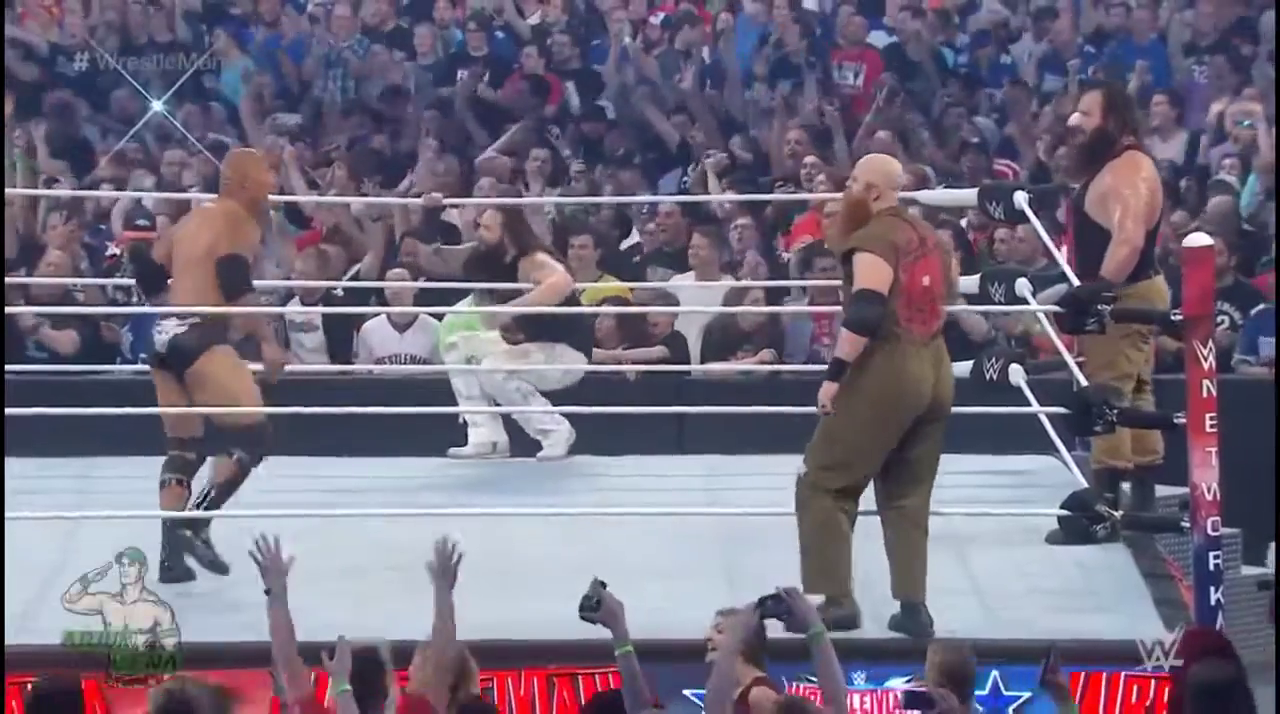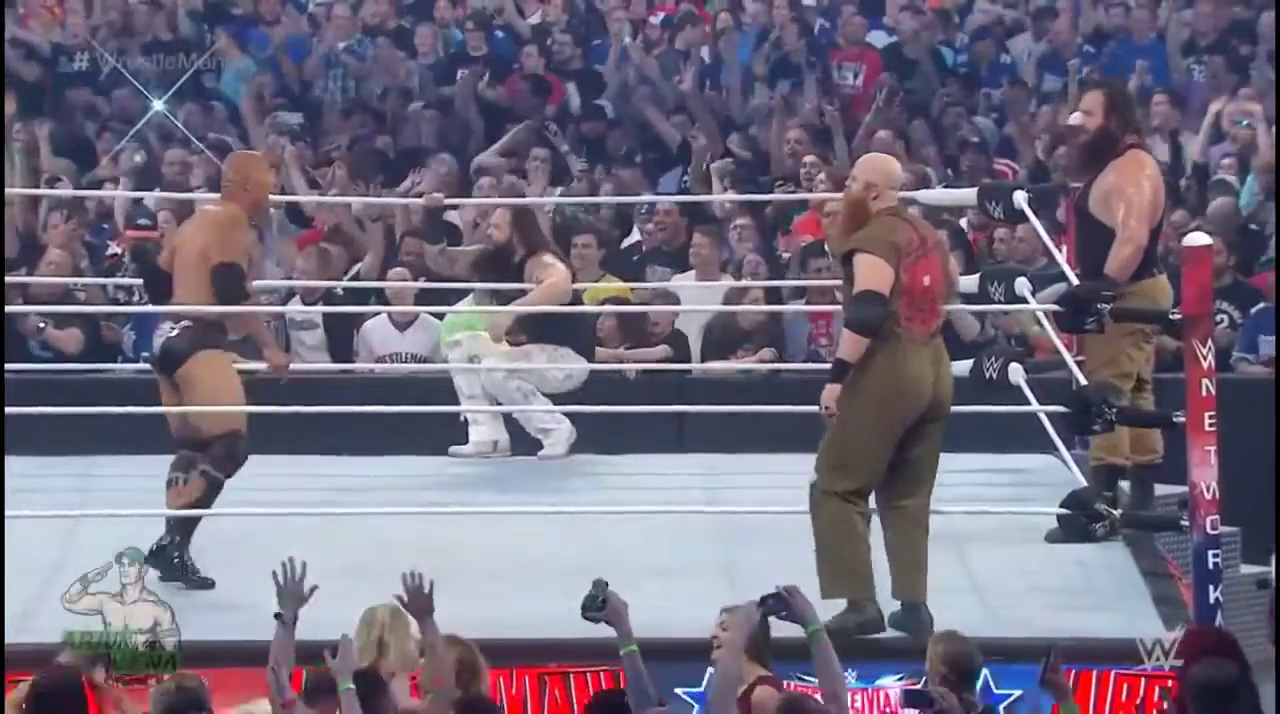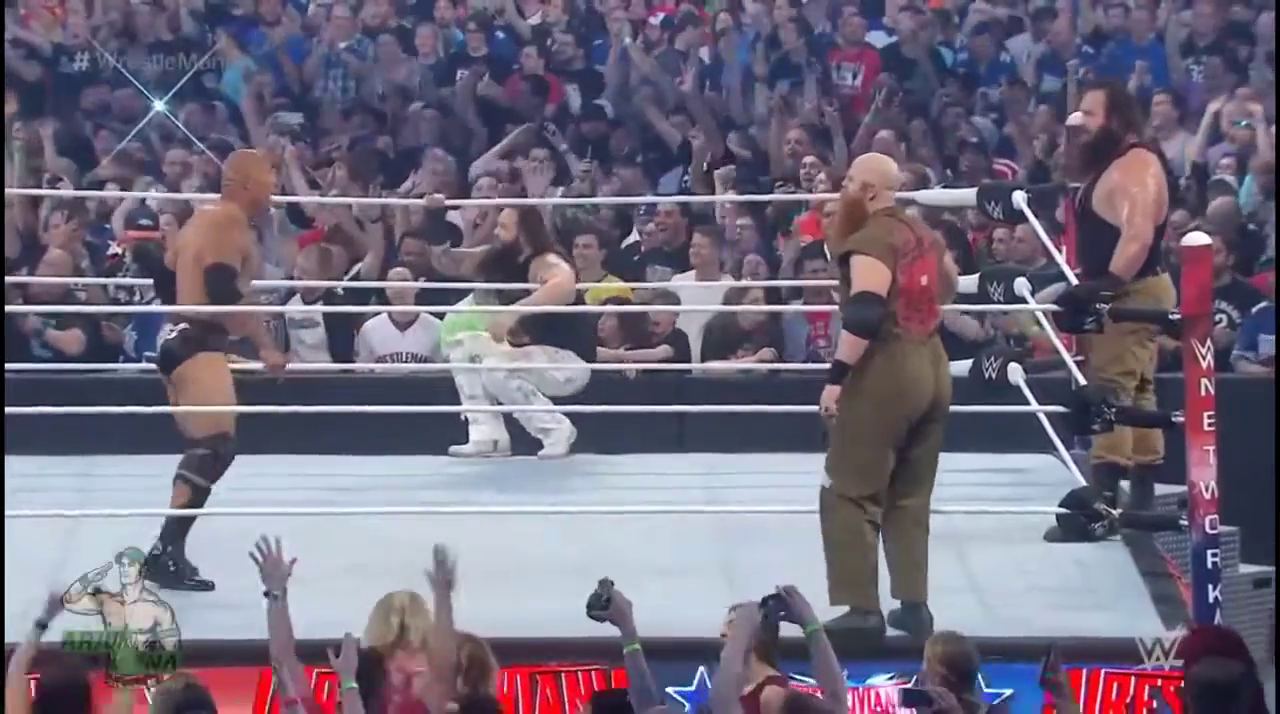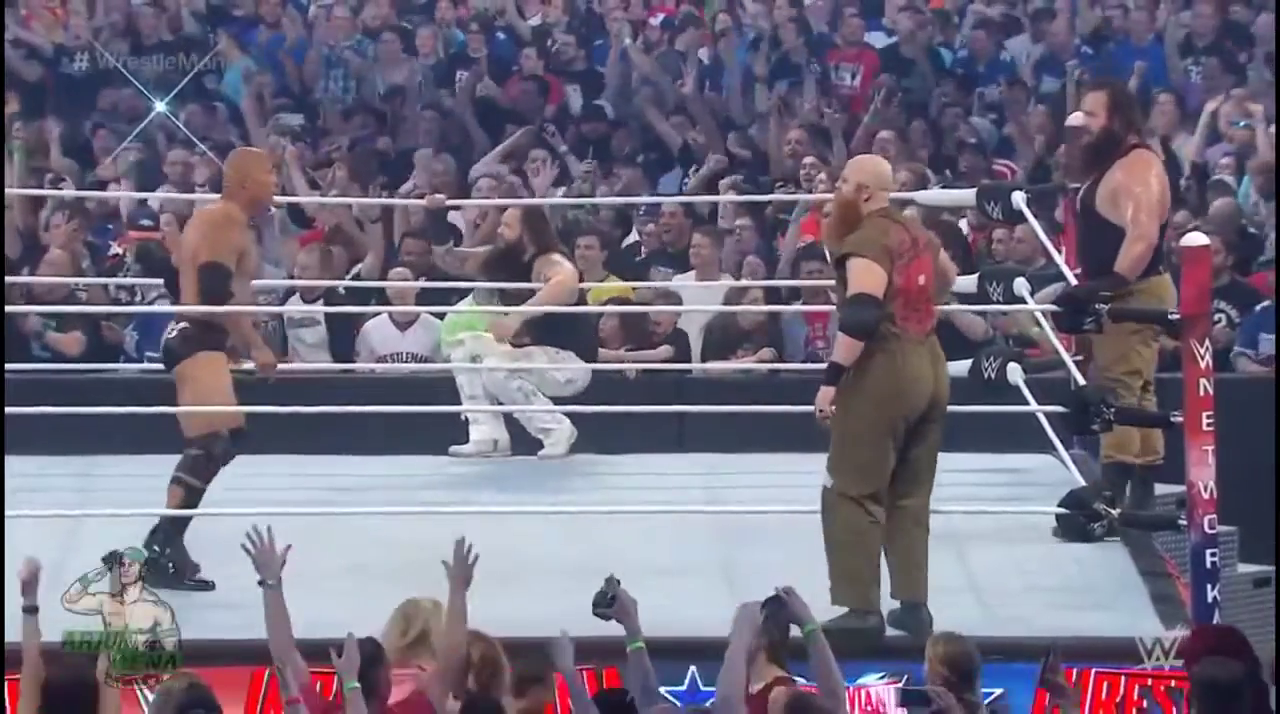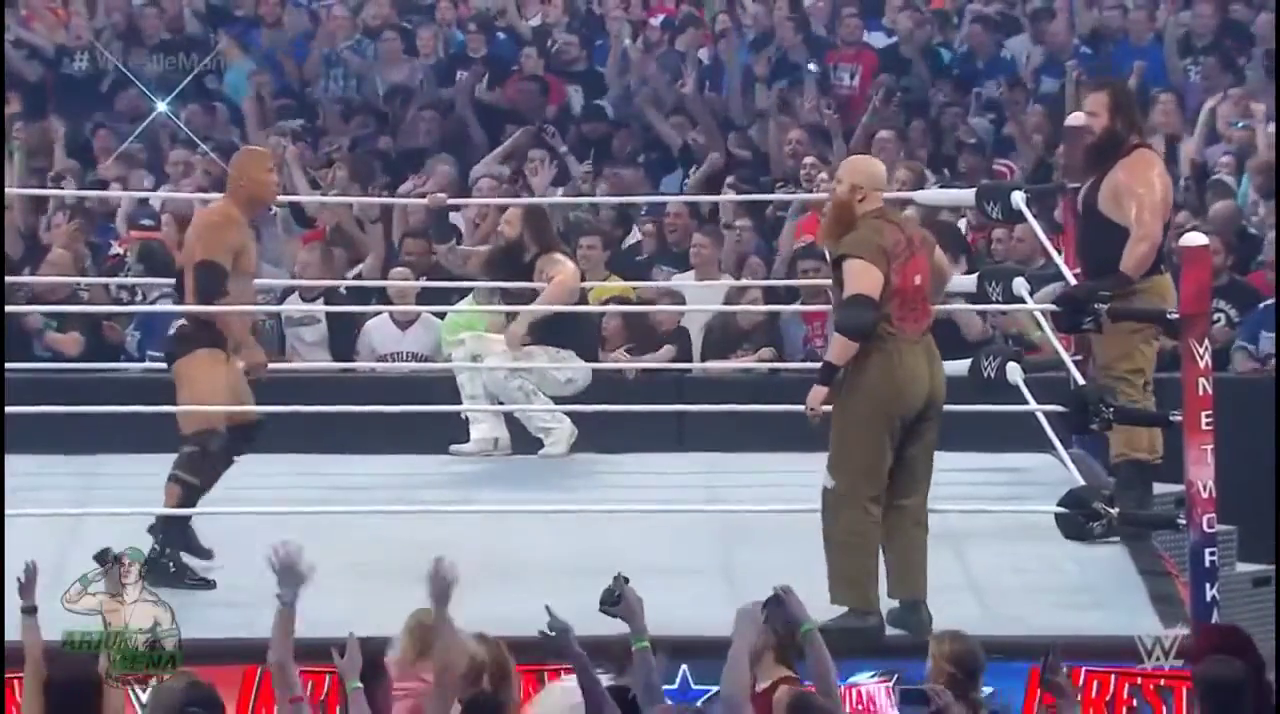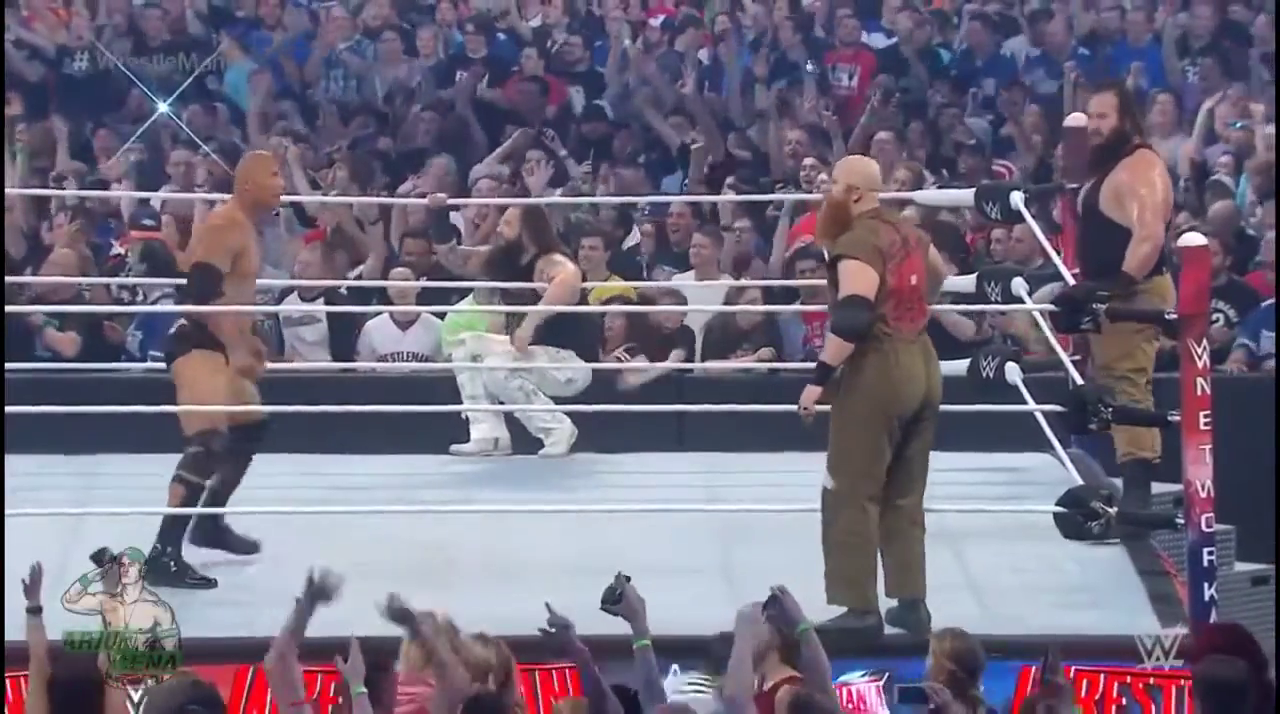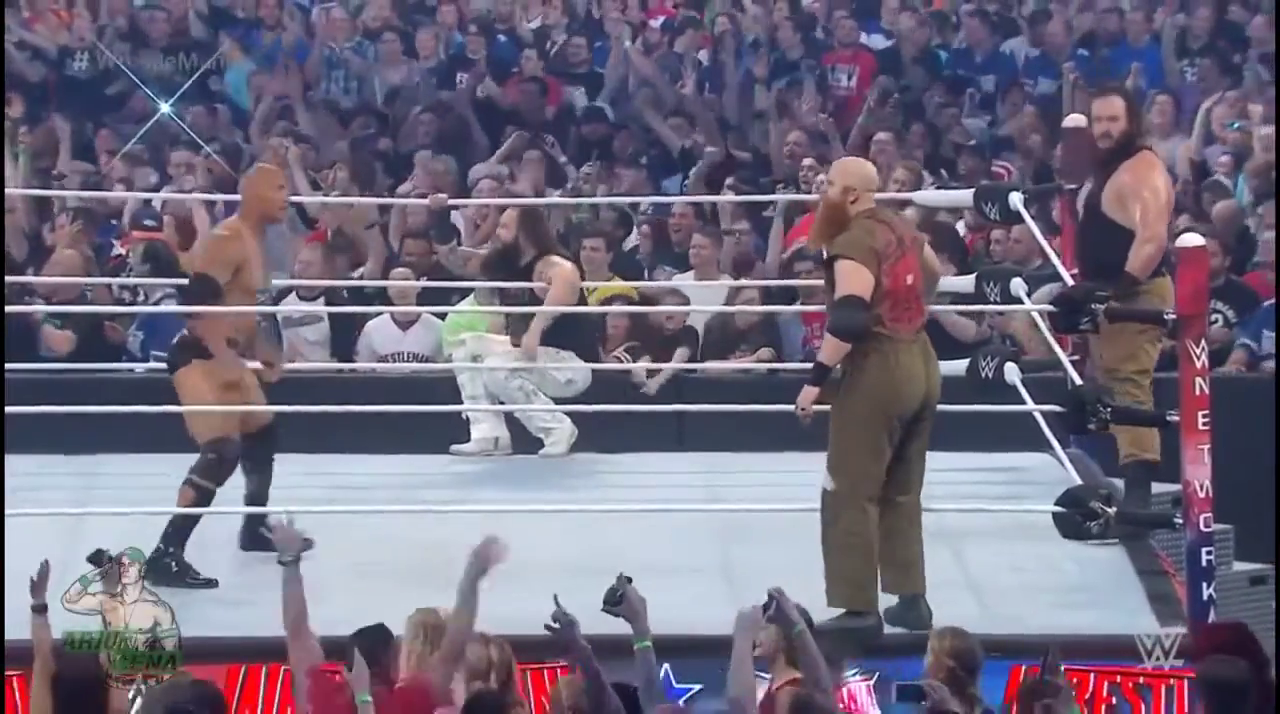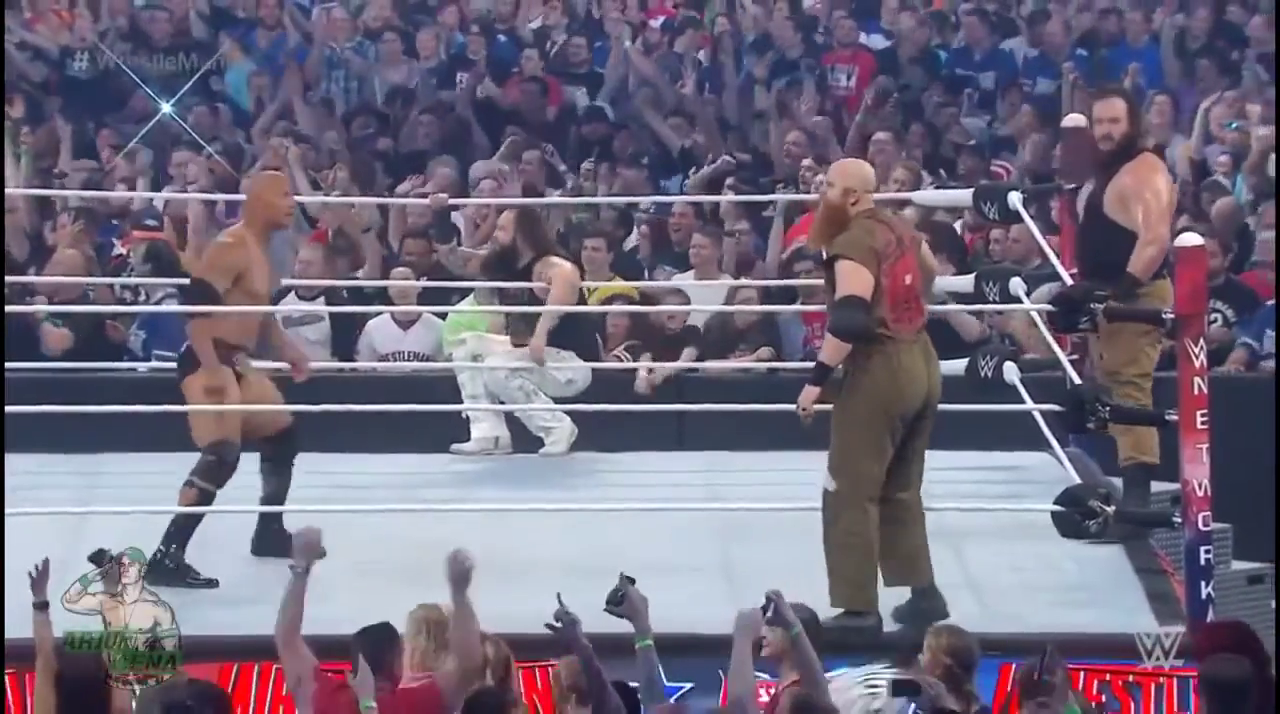
dt=0.1s
person 1, frame 1
left shoulder: (872, 239)
right shoulder: (928, 235)
left elbow: (864, 314)
right elbow: (948, 290)
left wrist: (834, 374)
left hip: (886, 371)
right hip: (935, 371)
left knee: (825, 483)
right knee: (909, 496)
left ankle: (836, 598)
right ankle: (913, 607)
person 1, frame 2
left shoulder: (873, 239)
right shoulder: (927, 234)
left elbow: (866, 315)
right elbow: (948, 288)
left wrist: (837, 375)
left hip: (887, 371)
right hip: (934, 370)
left knee: (837, 487)
right knee: (910, 495)
left ankle: (861, 604)
right ankle: (913, 606)
person 1, frame 3
left shoulder: (869, 240)
right shoulder: (923, 233)
left elbow: (863, 317)
right elbow: (949, 285)
left wrist: (835, 376)
left hip: (887, 372)
right hip: (932, 368)
left knee: (849, 493)
right knee: (911, 496)
left ankle: (863, 609)
right ankle: (914, 606)
person 1, frame 4
left shoulder: (866, 241)
right shoulder: (918, 234)
left elbow: (859, 319)
right elbow: (947, 281)
left wrist: (831, 378)
left hip: (885, 372)
right hip: (930, 368)
left knee: (851, 493)
right knee: (910, 496)
left ankle: (863, 610)
right ankle: (913, 605)
person 1, frame 5
left shoulder: (860, 242)
right shoulder: (912, 232)
left elbow: (855, 320)
right elbow: (943, 277)
left wrist: (824, 378)
left hip: (880, 371)
right hip: (925, 367)
left knee: (853, 493)
right knee: (908, 494)
left ankle: (862, 609)
right ankle: (913, 604)
person 1, frame 6
left shoulder: (856, 243)
right shoulder: (907, 232)
left elbow: (851, 320)
right elbow: (937, 276)
left wrist: (819, 378)
left hip: (877, 371)
right hip: (921, 366)
left knee: (851, 493)
right knee: (904, 493)
left ankle: (861, 609)
right ankle: (911, 602)
person 1, frame 7
left shoulder: (852, 243)
right shoulder: (903, 230)
left elbow: (847, 321)
right elbow: (934, 275)
left wrist: (815, 379)
left hip: (877, 371)
right hip: (920, 365)
left knee: (851, 492)
right knee: (901, 493)
left ankle: (859, 609)
right ankle: (912, 600)
person 1, frame 8
left shoulder: (852, 243)
right shoulder: (901, 231)
left elbow: (848, 321)
right elbow: (930, 273)
left wrist: (816, 379)
left hip: (879, 371)
right hip: (920, 365)
left knee: (852, 492)
right knee: (901, 489)
left ankle: (859, 609)
right ankle: (924, 592)
person 2, frame 1
left shoulder: (1127, 169)
right shoulder: (1110, 166)
left elbow: (1129, 239)
left wrist: (1098, 289)
right wrist: (1091, 289)
left hip: (1127, 296)
right hip: (1128, 294)
left knee: (1107, 396)
right knee: (1133, 394)
left ankle: (1105, 506)
right ankle: (1144, 498)
person 2, frame 2
left shoulder: (1130, 168)
right shoulder: (1113, 165)
left elbow: (1133, 237)
left wrist: (1102, 286)
right wrist: (1094, 287)
left hip: (1128, 294)
right hip: (1128, 292)
right knee: (1134, 393)
left ankle: (1102, 502)
right ankle: (1143, 496)
person 2, frame 3
left shoulder: (1134, 166)
right shoulder: (1112, 165)
left elbow: (1139, 236)
left wrist: (1108, 285)
right wrist: (1089, 284)
left hip: (1132, 293)
right hip: (1123, 293)
left knee: (1111, 392)
right knee: (1136, 392)
left ankle: (1103, 501)
right ankle: (1142, 496)
person 2, frame 4
left shoulder: (1137, 167)
right shoulder: (1113, 165)
left elbow: (1143, 236)
left wrist: (1111, 284)
right wrist: (1090, 284)
left hip: (1134, 293)
right hip: (1122, 292)
left knee: (1115, 391)
right knee: (1136, 392)
left ankle: (1110, 499)
right ankle: (1142, 495)
person 2, frame 5
left shoulder: (1139, 166)
right shoulder: (1110, 166)
left elbow: (1147, 236)
left wrist: (1116, 284)
right wrist: (1087, 286)
left hip: (1135, 294)
right hip: (1116, 295)
left knee: (1122, 390)
right knee: (1135, 391)
left ankle: (1130, 498)
right ankle: (1141, 495)
person 2, frame 6
left shoulder: (1140, 167)
right shoulder: (1111, 167)
left elbow: (1149, 235)
left wrist: (1119, 283)
right wrist: (1087, 286)
left hip: (1135, 293)
right hip: (1115, 294)
left knee: (1123, 389)
right knee: (1132, 389)
left ankle: (1134, 498)
right ankle: (1140, 495)
person 2, frame 7
left shoulder: (1143, 168)
right shoulder: (1109, 169)
left elbow: (1153, 236)
left wrist: (1123, 284)
right wrist: (1085, 288)
left hip: (1136, 295)
right hip: (1110, 296)
left knee: (1127, 390)
right knee: (1122, 391)
left ankle: (1136, 500)
right ankle: (1138, 494)
person 2, frame 8
left shoulder: (1143, 170)
right shoulder: (1110, 171)
left elbow: (1155, 238)
left wrist: (1125, 285)
right wrist: (1084, 288)
left hip: (1136, 297)
right hip: (1110, 297)
left knee: (1128, 392)
right knee: (1121, 392)
left ankle: (1135, 500)
right ankle: (1137, 493)
person 3, frame 1
left shoulder: (192, 220)
right shoulder: (240, 223)
left elbow: (148, 275)
right elbow: (235, 286)
right wrist: (268, 340)
left hip: (167, 336)
right hip: (202, 338)
left knee: (183, 449)
right knee: (253, 436)
left ankle: (173, 550)
right ankle: (193, 525)
person 3, frame 2
left shoulder: (196, 222)
right shoulder: (234, 226)
left elbow: (155, 280)
right elbow: (231, 292)
right wrist: (269, 345)
left hip: (170, 340)
right hip: (198, 342)
left knee: (193, 448)
right knee: (230, 447)
left ankle: (175, 547)
right ankle: (172, 543)
person 3, frame 3
left shoulder: (204, 220)
right shoulder: (231, 226)
left elbow: (165, 282)
right elbow: (224, 295)
right wrist: (267, 346)
left hip: (182, 338)
right hip: (198, 343)
left knee: (207, 448)
right knee: (214, 449)
left ankle: (170, 542)
right ankle: (165, 553)
person 3, frame 4
left shoulder: (210, 219)
right shoulder: (228, 226)
left elbow: (176, 281)
right elbow: (217, 293)
right wrist: (256, 344)
left hip: (189, 338)
right hip: (200, 342)
left knee: (228, 437)
right knee: (208, 449)
left ankle: (166, 538)
right ankle: (162, 554)
person 3, frame 5
left shoulder: (228, 222)
right shoulder: (224, 223)
right elbow: (210, 292)
left wrist: (241, 340)
right wrist: (246, 345)
left hip: (212, 342)
right hip: (199, 342)
left knee: (244, 428)
right knee: (204, 445)
left ankle: (174, 525)
right ankle: (163, 556)
person 3, frame 6
left shoulder: (240, 226)
right shoulder: (227, 227)
right elbow: (204, 292)
left wrist: (247, 340)
right wrist: (236, 347)
left hip: (213, 344)
right hip: (197, 344)
left knee: (252, 427)
right knee: (208, 445)
left ankle: (209, 521)
right ankle: (163, 555)
person 3, frame 7
left shoulder: (251, 241)
right shoulder: (228, 240)
right elbow: (198, 300)
left wrist: (266, 350)
right wrist: (220, 359)
left hip: (222, 358)
right hip: (200, 358)
left knee: (263, 432)
right knee: (222, 453)
left ankle: (255, 527)
right ankle: (166, 556)
person 3, frame 8
left shoulder: (257, 248)
right shoulder: (233, 247)
right elbow: (196, 304)
left wrist: (288, 350)
right wrist: (212, 366)
left hip: (235, 363)
right hip: (210, 364)
left knee: (282, 436)
right knee: (221, 456)
left ankle: (270, 533)
right ankle: (167, 556)
person 4, frame 1
left shoulder: (535, 263)
right shoulder: (487, 259)
left elbow: (560, 285)
left wrist: (511, 308)
left hip: (565, 353)
right hip: (526, 346)
left knee: (493, 370)
left ankle: (556, 432)
right ankle: (491, 439)
person 4, frame 2
left shoulder: (541, 263)
right shoulder: (493, 259)
left elbow: (561, 285)
right elbow: (444, 260)
left wrist: (510, 311)
left hip: (568, 358)
right hip: (530, 347)
left knee: (494, 369)
right knee: (460, 347)
left ankle: (555, 430)
right ankle: (490, 436)
person 4, frame 3
left shoulder: (546, 264)
right shoulder: (500, 259)
left elbow: (564, 285)
right elbow: (448, 260)
left wrist: (513, 313)
left hip: (569, 362)
right hip: (532, 351)
left knee: (495, 369)
right knee: (462, 346)
left ankle: (556, 430)
right ankle: (489, 436)
person 4, frame 4
left shoulder: (549, 263)
right shoulder: (504, 258)
left elbow: (567, 283)
right elbow: (453, 260)
left wrist: (518, 315)
left hip: (570, 362)
right hip: (535, 351)
left knee: (496, 369)
right knee: (464, 346)
left ankle: (557, 430)
right ankle: (489, 435)
person 4, frame 5
left shoulder: (551, 263)
right shoulder: (506, 259)
left elbow: (569, 281)
left wrist: (525, 318)
left hip: (572, 362)
right hip: (537, 351)
left knee: (497, 368)
right knee: (467, 346)
left ankle: (558, 429)
right ankle: (490, 434)
person 4, frame 6
left shoulder: (551, 263)
right shoulder: (506, 259)
left elbow: (570, 281)
left wrist: (531, 321)
left hip: (572, 362)
right hip: (538, 352)
left knee: (497, 368)
right knee: (467, 346)
left ankle: (558, 429)
right ankle: (490, 434)
person 4, frame 7
left shoulder: (549, 265)
right shoulder: (504, 263)
left elbow: (569, 278)
left wrist: (536, 327)
left hip: (572, 363)
right hip: (534, 353)
left knee: (497, 369)
right knee: (467, 347)
left ankle: (558, 429)
right ankle: (491, 435)
person 4, frame 8
left shoulder: (549, 266)
right shoulder: (503, 263)
left elbow: (569, 278)
left wrist: (541, 330)
left hip: (572, 363)
right hip: (533, 353)
left knee: (497, 369)
right knee: (468, 347)
left ankle: (558, 428)
right ankle: (491, 434)
